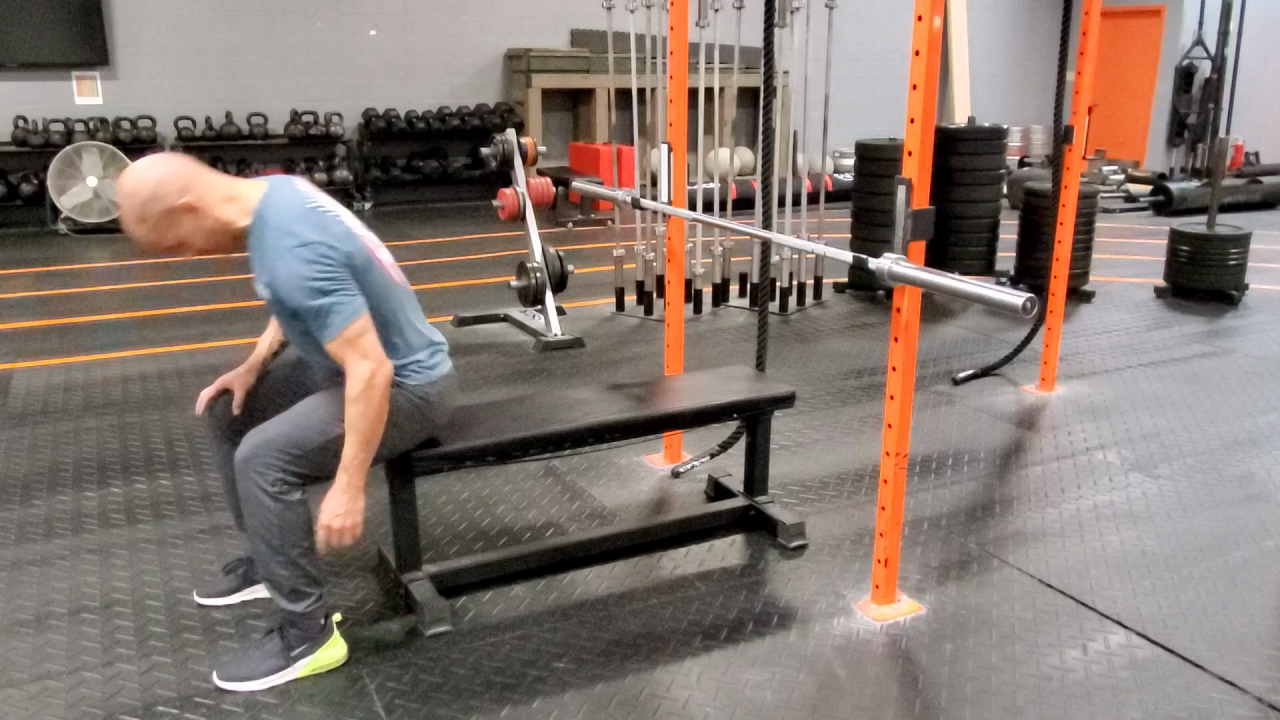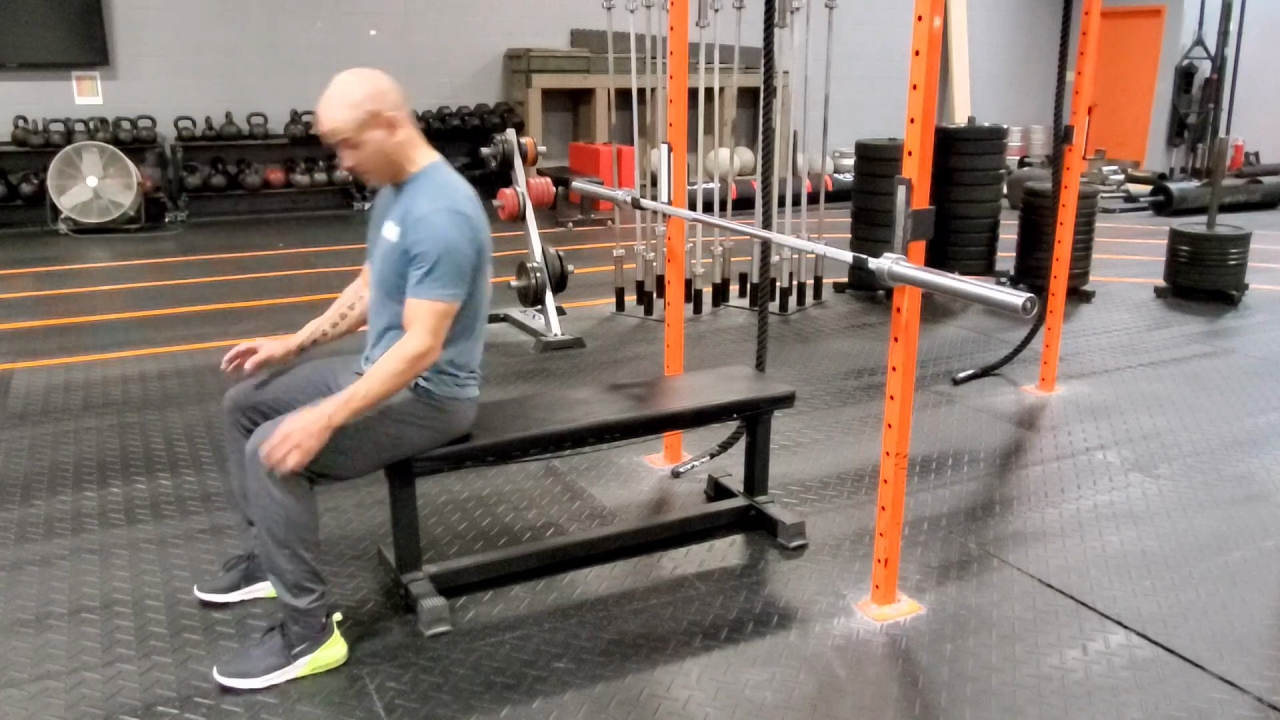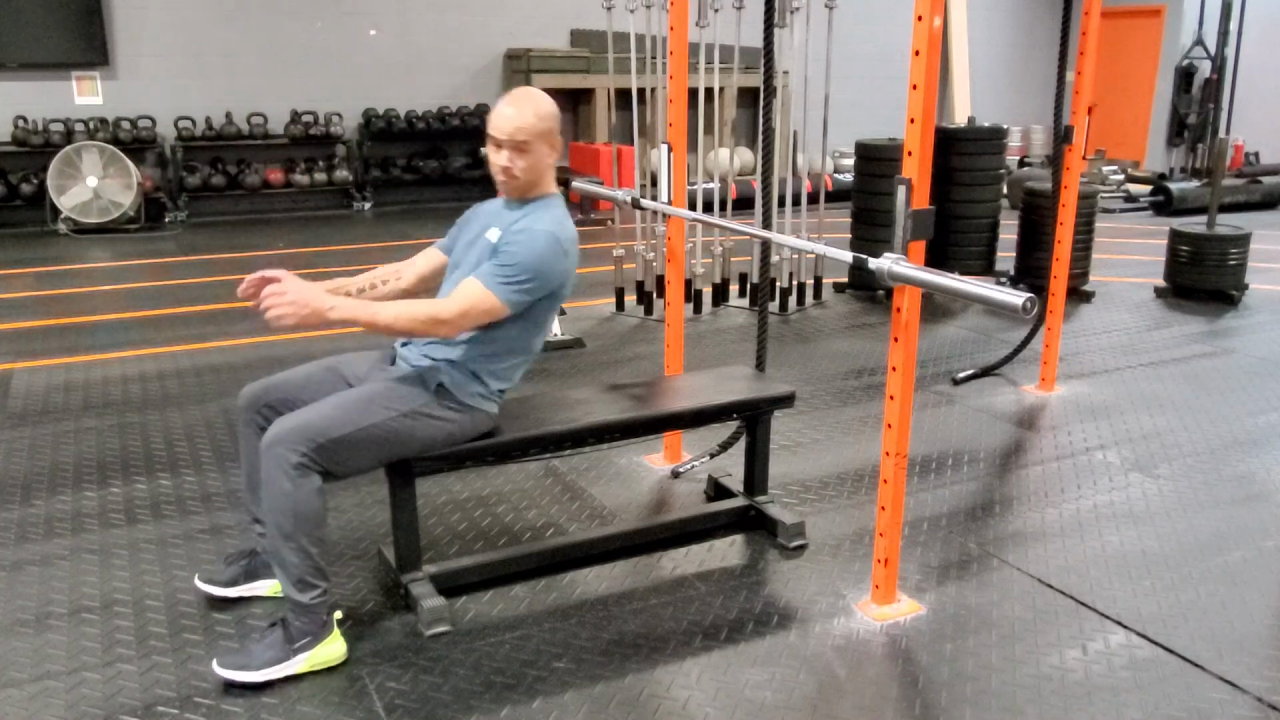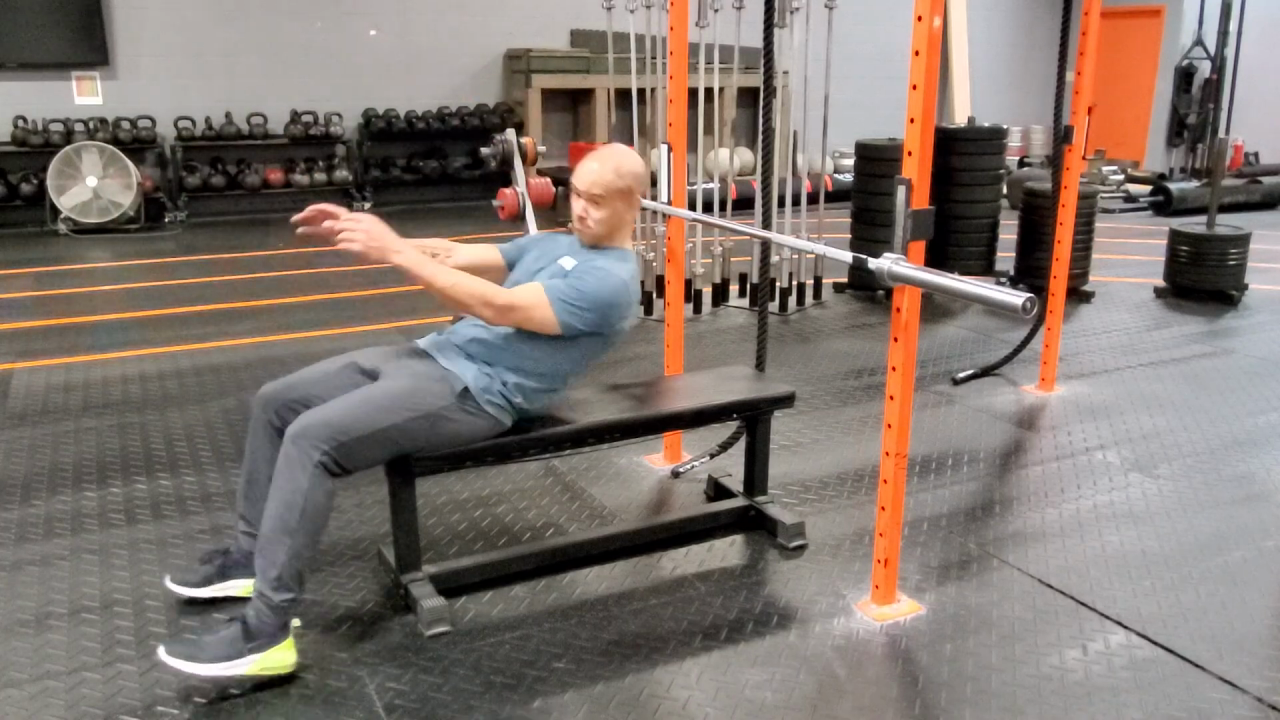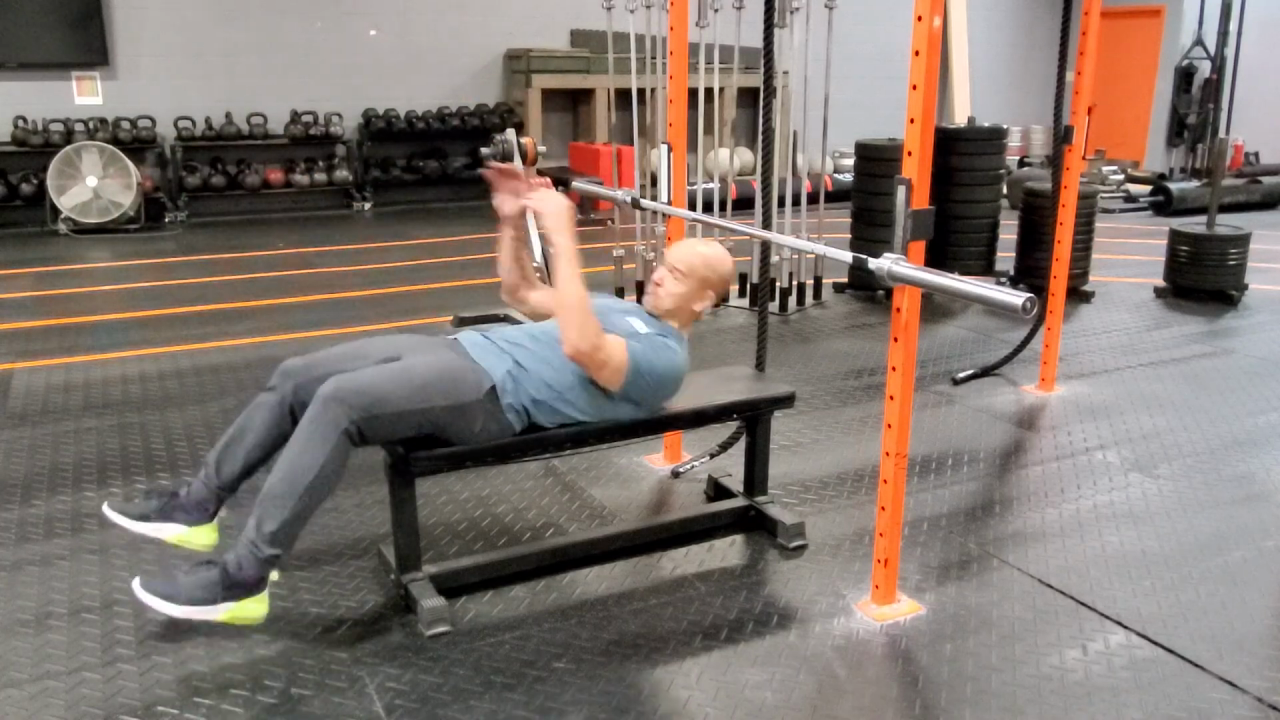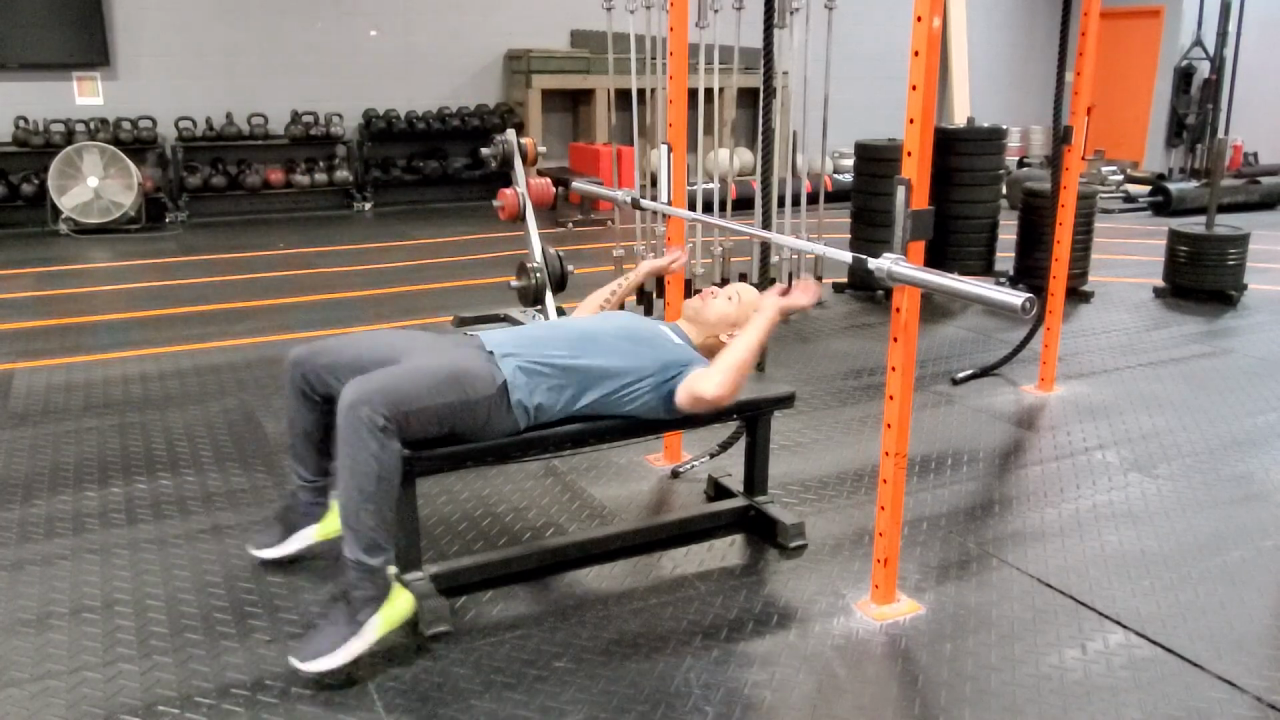
dt=0.3s
person 1, frame 1
left shoulder: (294, 250)
right shoulder: (272, 195)
left elbow: (372, 373)
left wrist: (348, 488)
right wrist: (252, 367)
left hip: (405, 385)
left knee: (260, 459)
right knee: (226, 412)
left ankle: (308, 629)
right ankle: (268, 560)
person 1, frame 2
left shoulder: (440, 213)
right shoulder: (396, 193)
left elbow: (422, 347)
right elbow: (367, 290)
left wrist: (325, 417)
right wrist: (291, 344)
left hip: (427, 395)
right hip: (378, 363)
left knee: (273, 452)
right knee: (244, 401)
left ankle: (309, 631)
right ankle: (267, 553)
person 1, frame 3
left shoulder: (544, 237)
right shoulder: (489, 212)
left elbow: (448, 318)
right elbow: (408, 275)
left wrist: (329, 307)
right wrist: (316, 286)
left hip: (451, 394)
right hip: (408, 361)
left knee: (289, 442)
right knee: (259, 402)
left ankle: (309, 626)
right ankle: (273, 549)
person 1, frame 4
left shoulder: (609, 282)
right shoulder: (558, 244)
left elbow: (498, 306)
right elbow: (457, 258)
left wrist: (393, 251)
right wrist: (364, 232)
left hip: (471, 396)
right hip: (432, 355)
left knee: (312, 439)
right knee: (275, 403)
left ankle: (268, 629)
right ankle: (253, 552)
person 1, frame 5
left shoulder: (663, 364)
right shoulder: (619, 308)
left elbow: (579, 348)
right elbow: (520, 302)
left wrist: (557, 233)
right wrist: (509, 220)
left hip: (487, 392)
right hip: (459, 350)
left knee: (337, 399)
right knee: (295, 378)
left ankle: (242, 575)
right ankle: (196, 507)
person 1, frame 6
left shoulder: (682, 365)
right shoulder: (662, 331)
left elbow: (708, 391)
left wrist: (769, 310)
right wrist: (639, 273)
left hip: (505, 388)
right hip: (477, 347)
left knee: (363, 403)
right knee: (308, 366)
left ankle: (369, 592)
right ankle: (314, 505)
